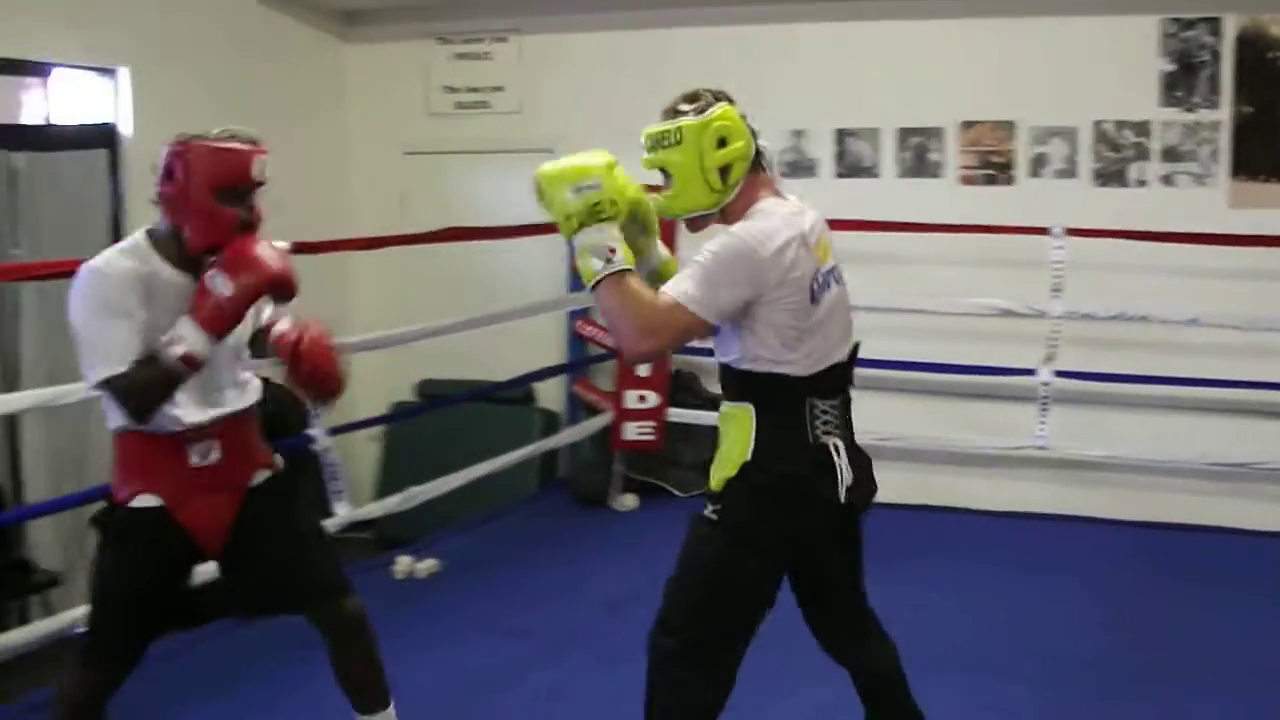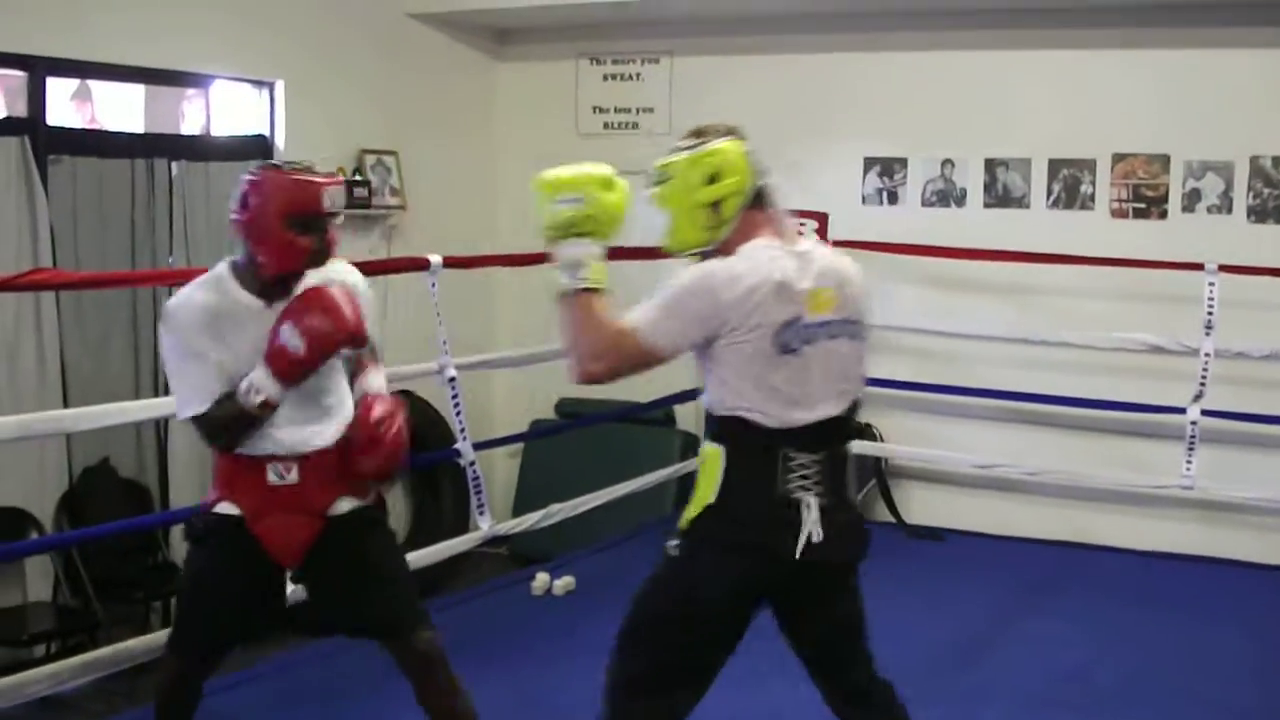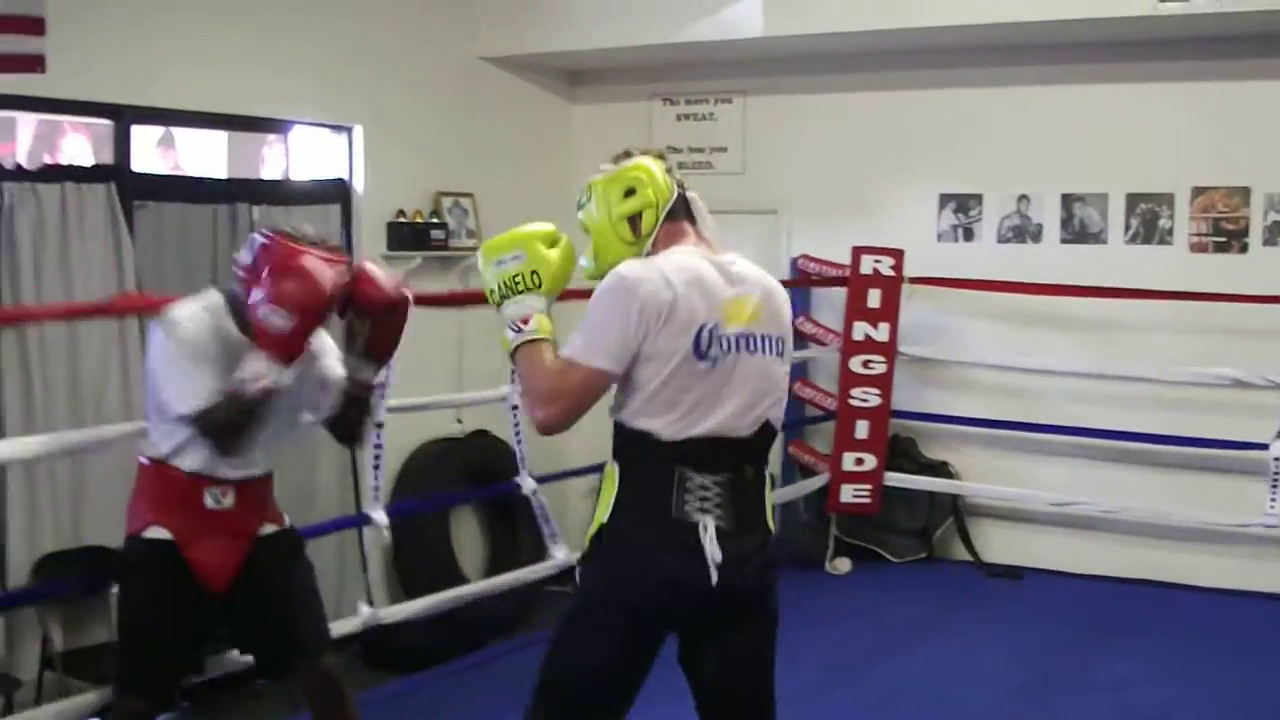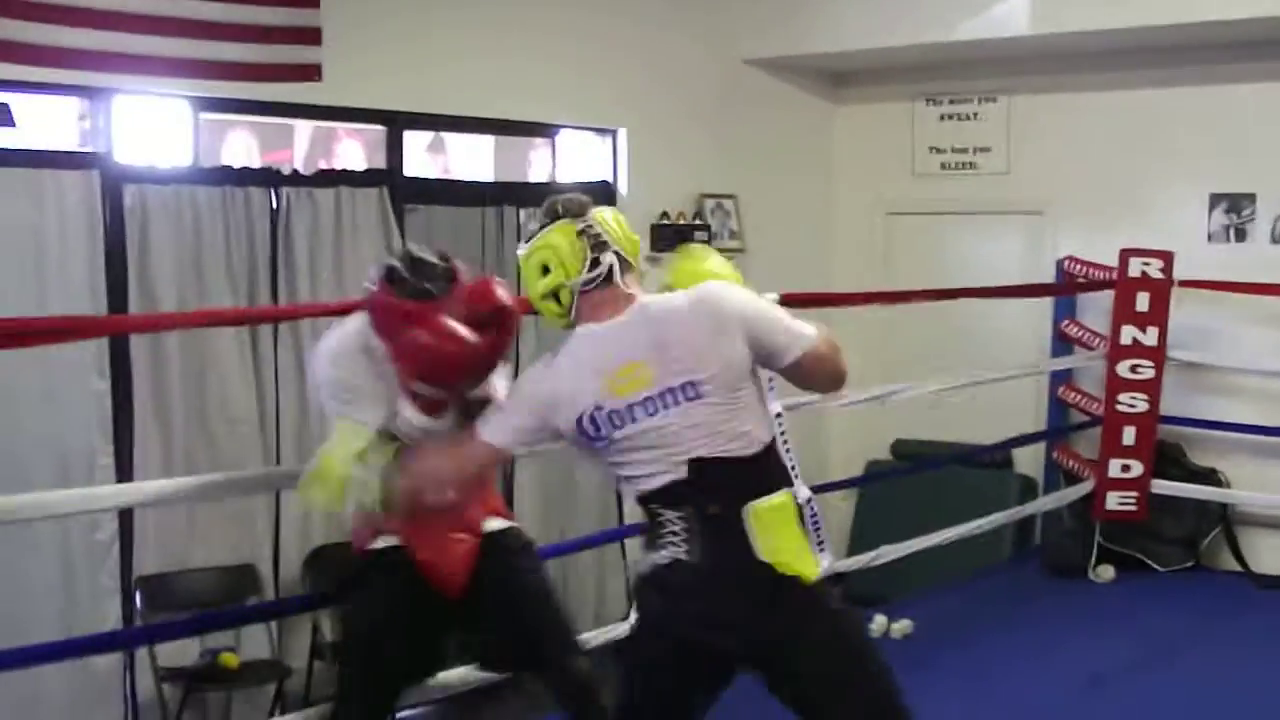
dt=1s
person 1, frame 1
left shoulder: (746, 244)
right shoulder: (799, 221)
left elbow: (643, 337)
right elbow: (696, 307)
left wrist: (594, 234)
right wrist: (645, 248)
left hip: (771, 478)
right hip: (828, 467)
left knee: (687, 650)
right knee: (846, 620)
person 1, frame 2
left shoulder: (719, 282)
right shoulder: (840, 271)
left elbow: (594, 362)
left wrist: (576, 251)
left hip: (740, 527)
right hip: (828, 524)
person 1, frame 3
left shoulder: (636, 285)
right shoulder: (770, 291)
left elbow: (549, 410)
left wrist: (522, 308)
left hip: (644, 548)
right hip: (742, 549)
person 1, frame 4
left shoulder: (554, 380)
right shoulder: (714, 306)
left elbow: (454, 468)
right elbow: (829, 372)
left hip: (677, 594)
right hip: (768, 582)
person 2, frame 1
left shoulder: (240, 262)
right shoulder: (106, 277)
right elbow: (135, 401)
left wrist: (292, 340)
right wrist: (206, 318)
left hip: (244, 466)
right hip: (156, 483)
left knee: (342, 610)
right knee: (105, 660)
person 2, frame 2
left shoulder: (340, 282)
right shoulder: (193, 308)
right elbow: (219, 433)
left wrist: (377, 400)
right wrist: (278, 368)
left hip: (339, 491)
right hip: (247, 500)
left knee: (417, 642)
right knee: (191, 653)
person 2, frame 3
left shoulder: (306, 337)
right shoulder: (185, 326)
left elbow: (349, 433)
right elbow: (223, 437)
left wrist: (367, 357)
right wrist: (274, 353)
left hip: (252, 513)
right hip: (172, 518)
left knee: (318, 667)
person 2, frame 4
left shoulder: (475, 342)
right shoulder: (341, 353)
right elbow: (388, 464)
left wrist: (483, 377)
right wrist: (427, 395)
left hip: (475, 512)
right hip: (398, 530)
left knee: (566, 666)
